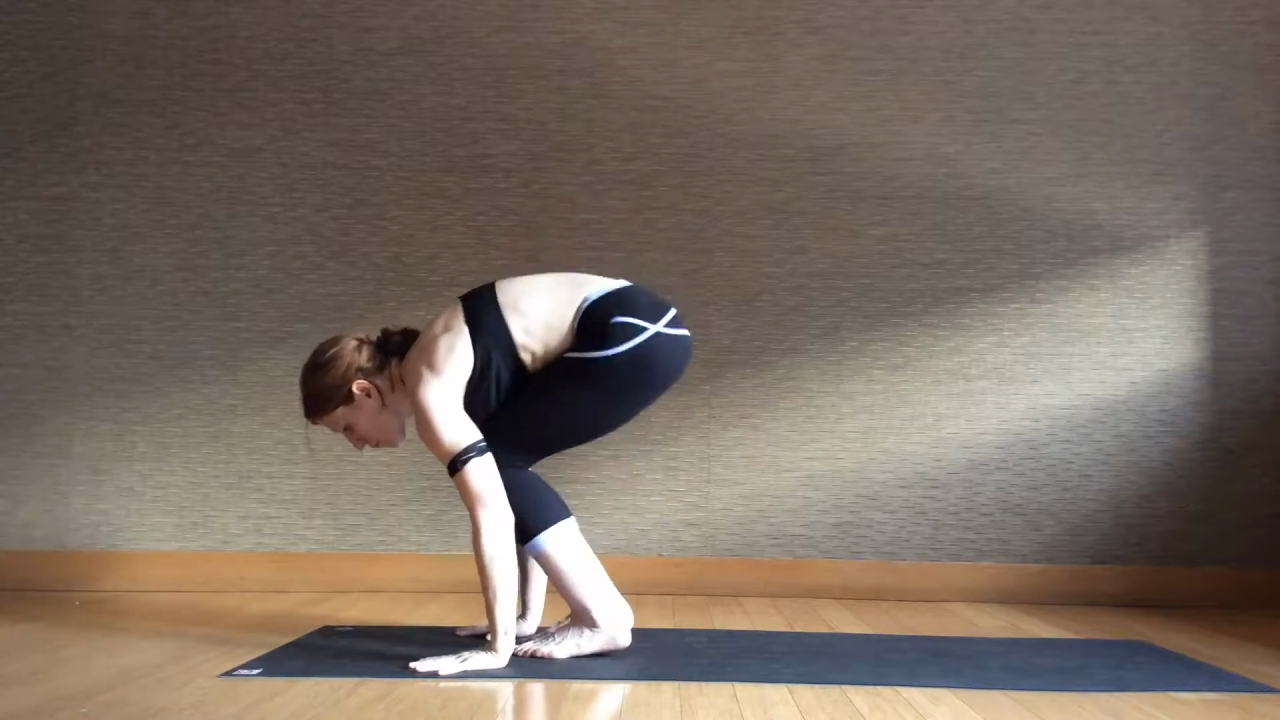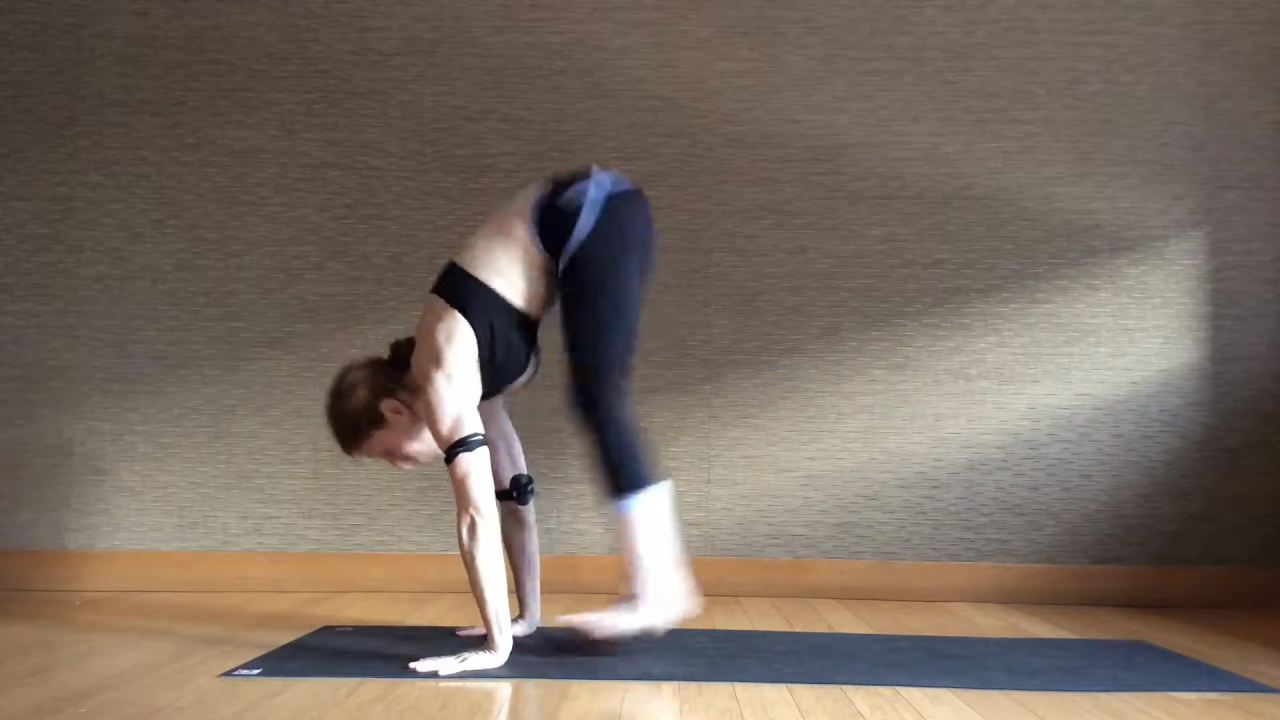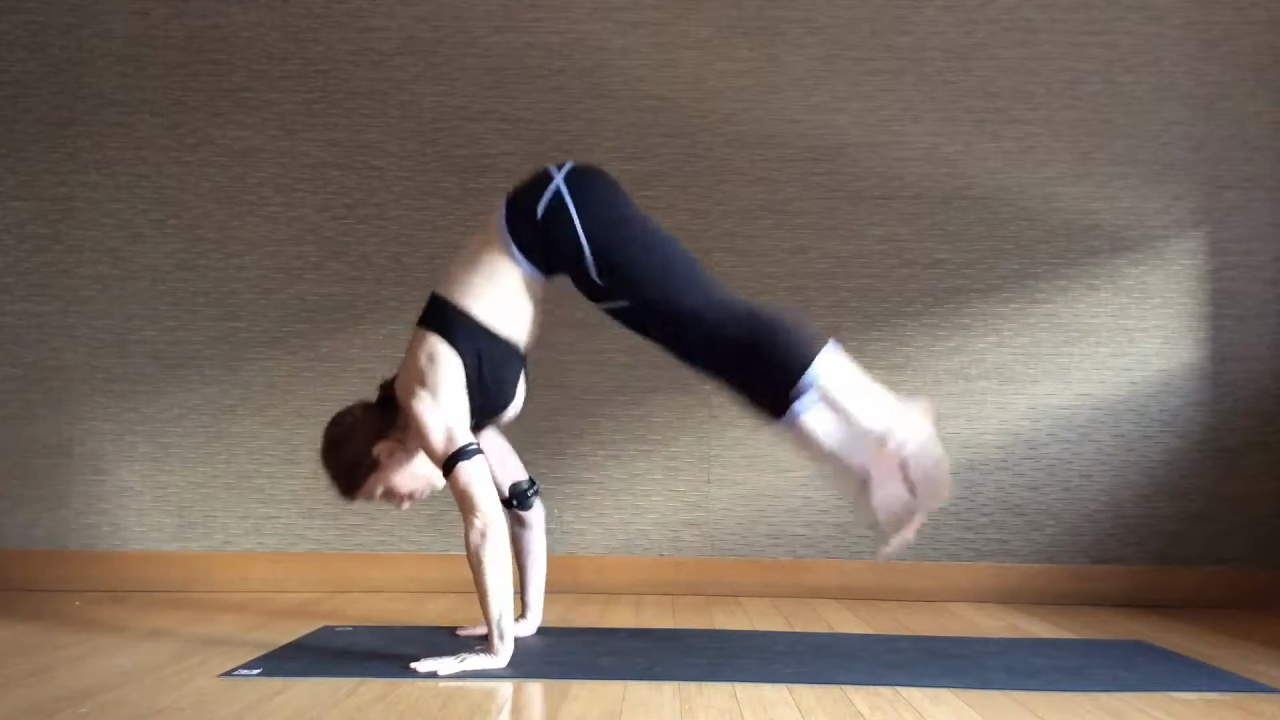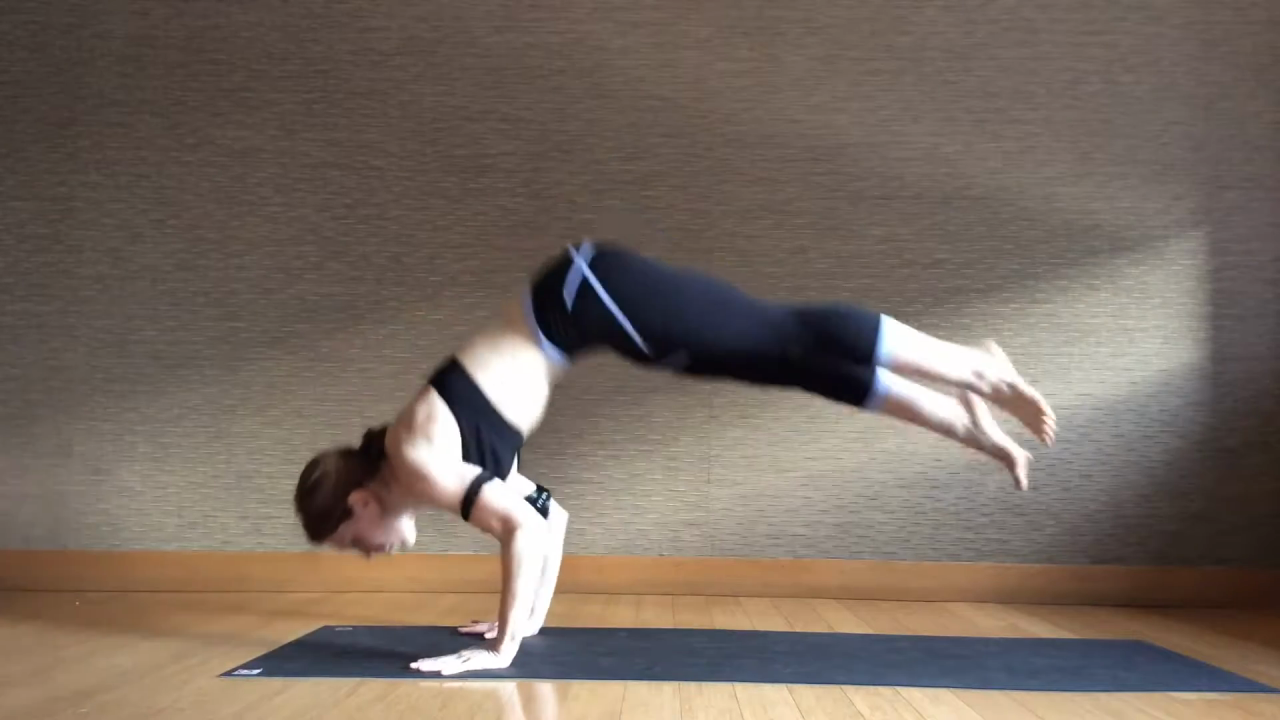
dt=0.2s
person 1, frame 1
left shoulder: (426, 388)
right shoulder: (448, 383)
left elbow: (491, 517)
right elbow: (507, 501)
left wrist: (500, 647)
right wrist: (527, 620)
left hip: (639, 333)
right hip: (635, 329)
left knee: (500, 455)
right knee: (506, 456)
left ankle: (604, 620)
right ankle: (603, 615)
person 1, frame 2
left shoulder: (443, 386)
right shoulder: (460, 387)
left elbow: (479, 514)
right elbow: (515, 493)
left wrist: (498, 644)
right wrist: (529, 614)
left hip: (595, 215)
left knee: (598, 401)
right knee: (597, 399)
left ankle: (654, 593)
right ankle: (661, 585)
person 1, frame 3
left shoulder: (424, 407)
right shoulder: (454, 410)
left elbow: (484, 521)
right elbow: (524, 499)
left wrist: (498, 643)
right wrist: (527, 614)
left hip: (559, 208)
right hip: (552, 219)
left knee: (716, 327)
right knee: (713, 347)
left ankle: (893, 427)
right ankle: (865, 467)
person 1, frame 4
left shoulder: (415, 464)
right shoulder: (432, 451)
left elbow: (528, 526)
right elbow: (544, 515)
left wrist: (503, 642)
right wrist: (529, 618)
left hip: (583, 295)
right hip: (584, 300)
left knee: (785, 338)
right knee: (789, 359)
left ankle: (971, 369)
right ankle: (967, 417)
